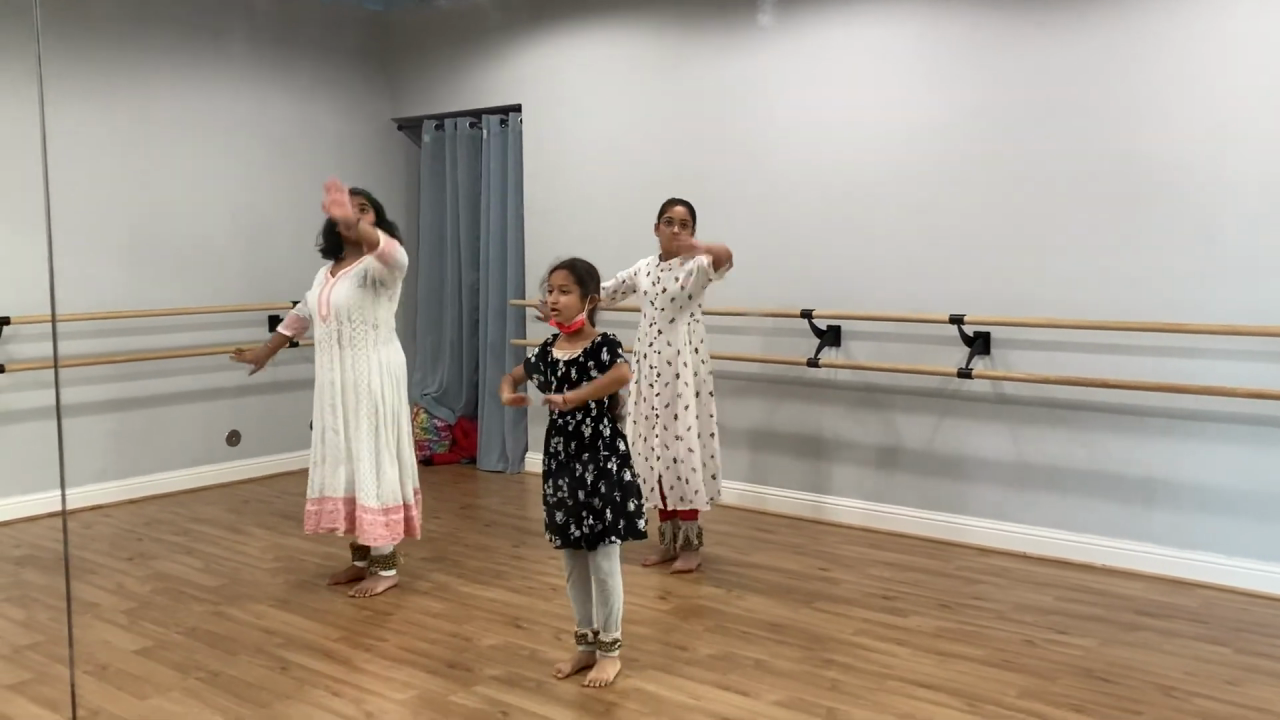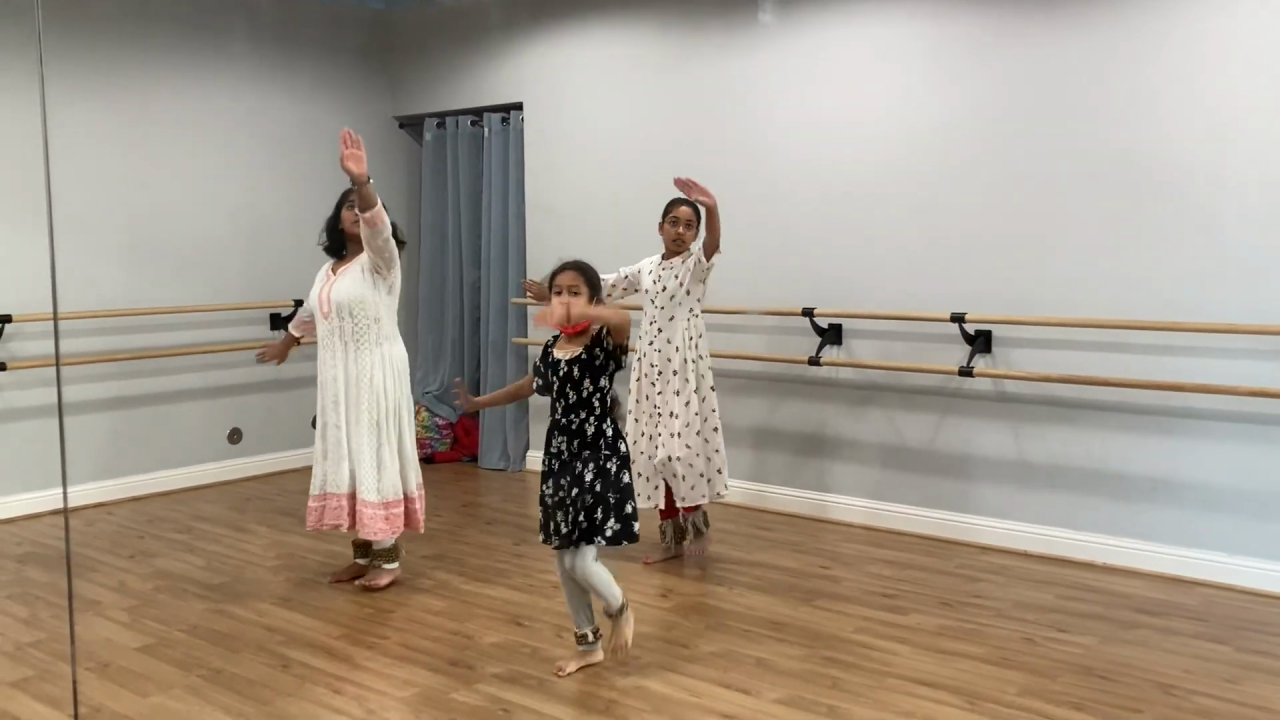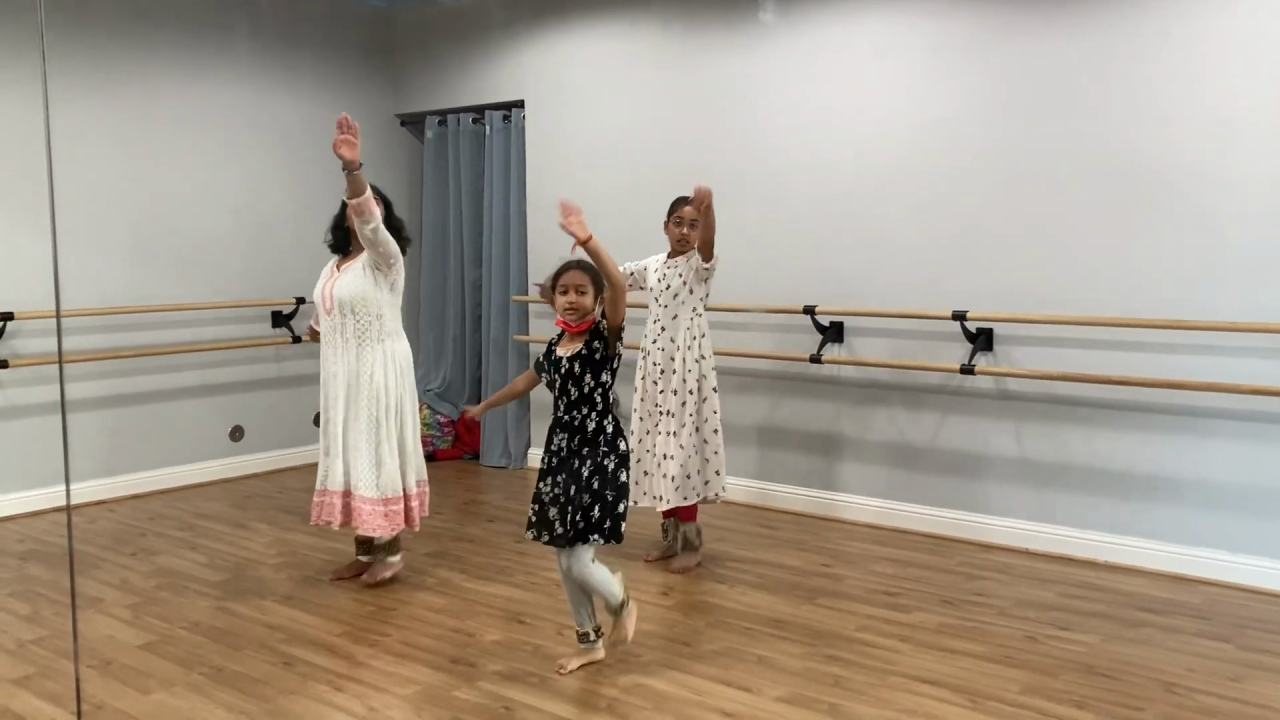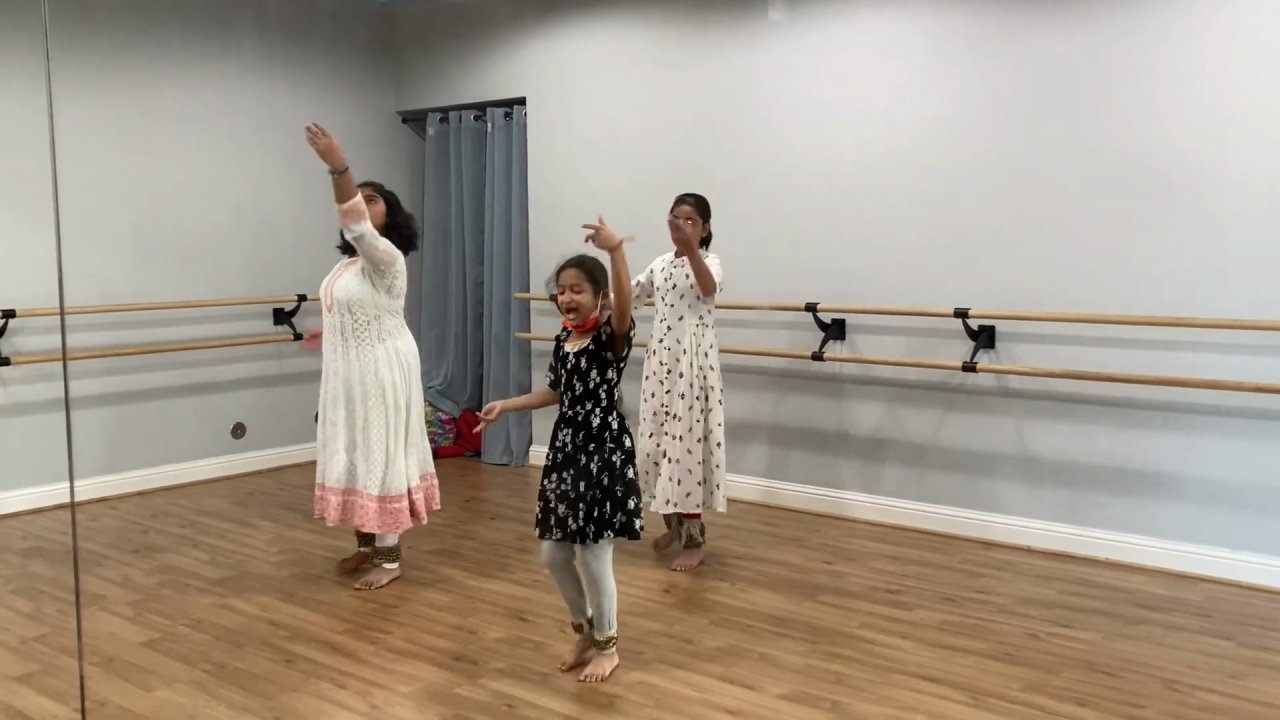
dt=0.2s
person 1, frame 1
left shoulder: (380, 266)
right shoulder: (327, 272)
left elbow: (396, 257)
right elbow: (301, 315)
left wrist: (355, 223)
right wrist: (267, 350)
left hip: (373, 378)
right hip: (335, 381)
left knee: (373, 461)
right knee: (342, 462)
left ankle: (386, 566)
right ankle: (362, 558)
person 1, frame 2
left shoulder: (381, 261)
right shoulder: (328, 269)
left elbow: (377, 227)
right elbow: (310, 313)
left wrist: (363, 181)
right wrist: (285, 344)
left hip: (375, 375)
right hip: (337, 379)
left knee: (375, 458)
right knee: (343, 459)
left ankle: (388, 558)
right ankle: (363, 555)
person 1, frame 3
left shoulder: (385, 256)
right shoulder: (335, 265)
left elbow: (369, 220)
left wrist: (353, 167)
right wrist: (315, 332)
left hip: (379, 371)
right hip: (342, 373)
left knee: (375, 455)
right knee: (345, 457)
left ankle: (388, 550)
right ankle: (365, 553)
person 1, frame 4
left shoulder: (386, 257)
right shoulder: (348, 263)
left elbow: (357, 224)
left wrist: (337, 164)
right wrist: (325, 332)
left hip: (383, 370)
right hip: (348, 372)
left knee: (380, 457)
right knee: (350, 454)
left ankle: (388, 559)
right ankle: (366, 546)
person 2, frame 1
left shoulder: (603, 345)
right shoulder: (547, 348)
left elbow: (623, 375)
right elbow: (512, 376)
left wrist: (571, 398)
right wrist: (507, 394)
left hip: (601, 458)
right hip: (561, 458)
left knee: (602, 559)
right knee: (573, 559)
left ankle: (609, 650)
right ankle: (586, 644)
person 2, frame 2
left shoulder: (604, 342)
right shoulder: (551, 351)
left elbow: (623, 319)
right elbow: (529, 385)
left wrist: (576, 315)
right wrist: (479, 402)
left hip: (599, 458)
right hip: (560, 457)
left knee: (580, 561)
right knee: (565, 560)
left ankle: (619, 610)
right ankle: (588, 642)
person 2, frame 3
left shoulder: (605, 338)
right shoulder: (554, 347)
left elbow: (617, 290)
right elbow: (531, 378)
left wrist: (588, 242)
right wrist: (485, 407)
left hip: (599, 457)
right hip: (560, 453)
left knee: (577, 563)
right knee: (566, 560)
left ankle: (621, 605)
right ankle: (589, 641)
person 2, frame 4
left shoulder: (611, 339)
right shoulder: (563, 343)
left elbow: (625, 307)
left wrist: (615, 251)
right wrist: (505, 405)
left hip: (604, 454)
right hip: (565, 451)
left knee: (593, 558)
right knee: (554, 555)
left ankle: (606, 647)
right ankle: (584, 631)
person 3, frame 1
left shoulder: (696, 266)
right shoulder: (641, 270)
left elbow: (726, 256)
right elbow: (603, 293)
left wrist: (694, 247)
left hip: (685, 369)
right hip: (649, 370)
left knee: (684, 448)
right knee: (654, 450)
left ankle: (691, 544)
right ankle: (669, 540)
person 3, frame 2
left shoulder: (697, 265)
right shoulder: (645, 268)
left elbow: (713, 243)
right elbow: (602, 288)
left wrist: (711, 206)
right wrist: (552, 296)
left hip: (685, 368)
right hip: (650, 369)
left knee: (680, 445)
right knee: (654, 449)
left ankle: (697, 525)
right ankle: (672, 538)
person 3, frame 3
left shoulder: (701, 264)
right shoulder: (650, 266)
left elbow: (710, 245)
left wrist: (706, 207)
left hip: (687, 367)
right hip: (653, 365)
left knee: (680, 447)
right knee: (656, 446)
left ankle: (690, 544)
right ankle: (671, 536)
person 3, frame 4
left shoulder: (706, 262)
right shoulder: (659, 266)
left elbow: (709, 289)
left wrist: (691, 249)
left hip: (693, 365)
right hip: (660, 365)
left knee: (688, 445)
right knee: (657, 445)
left ankle: (694, 541)
right ankle: (675, 524)
